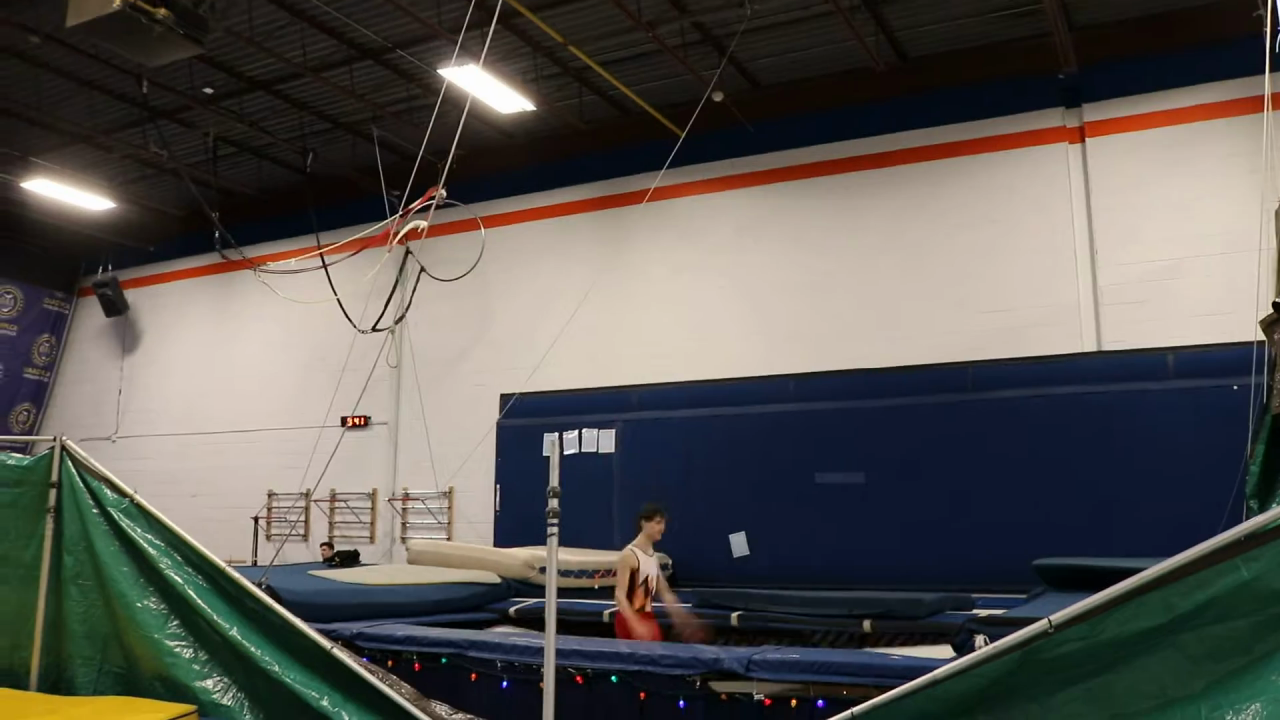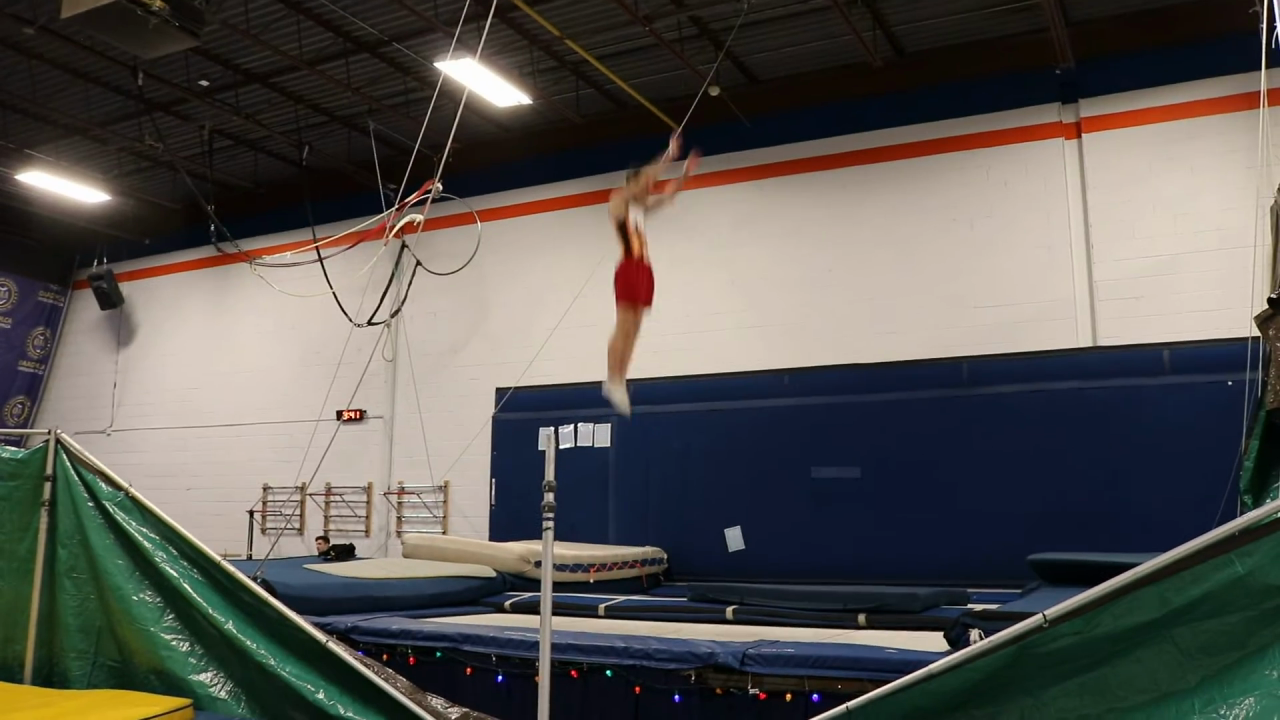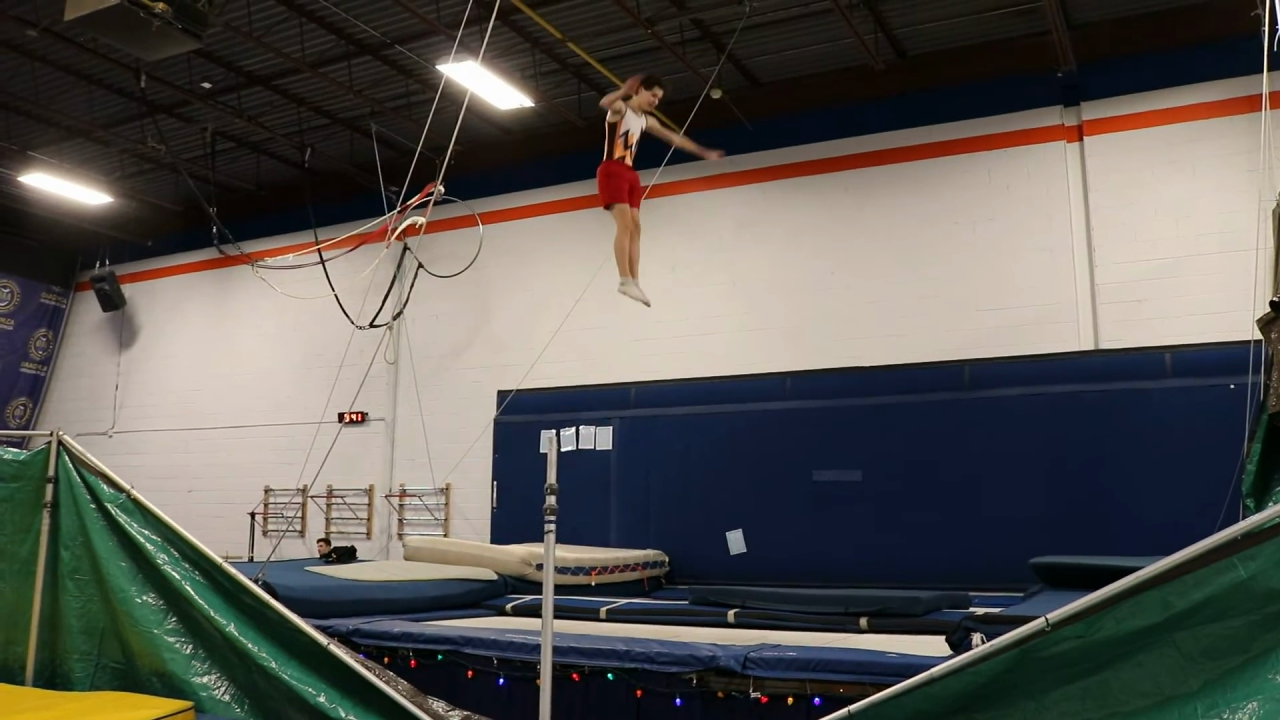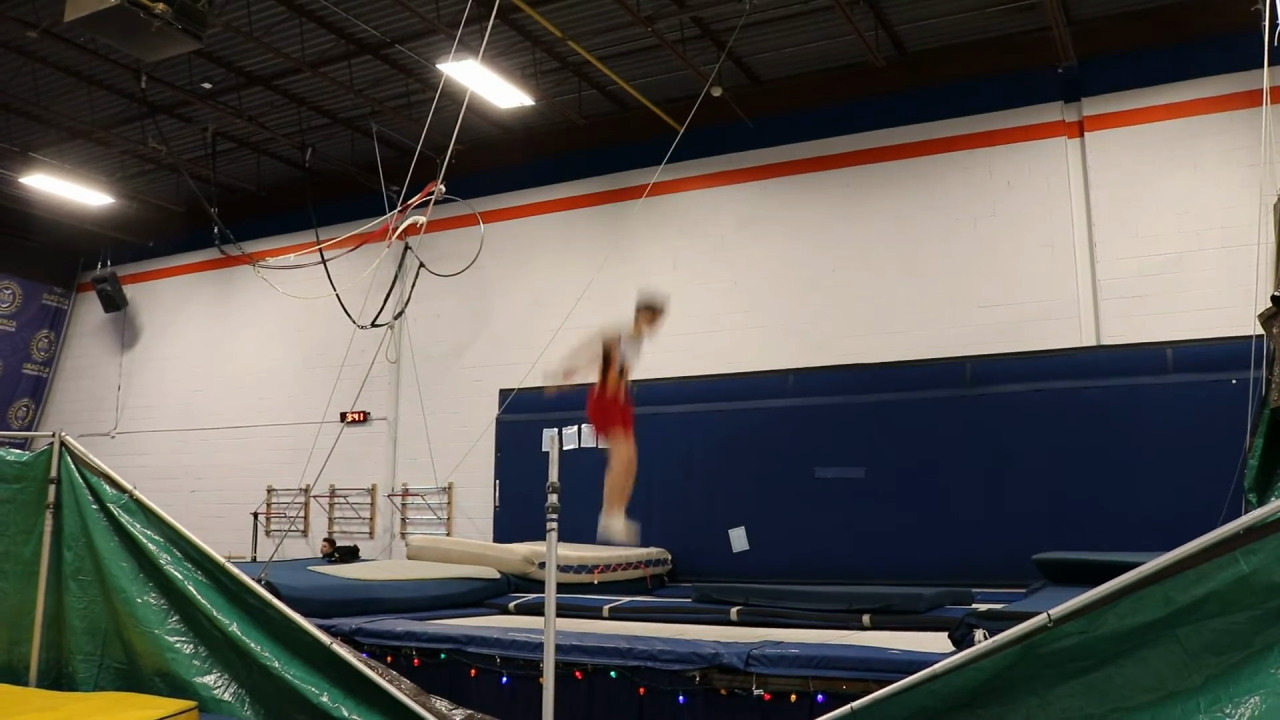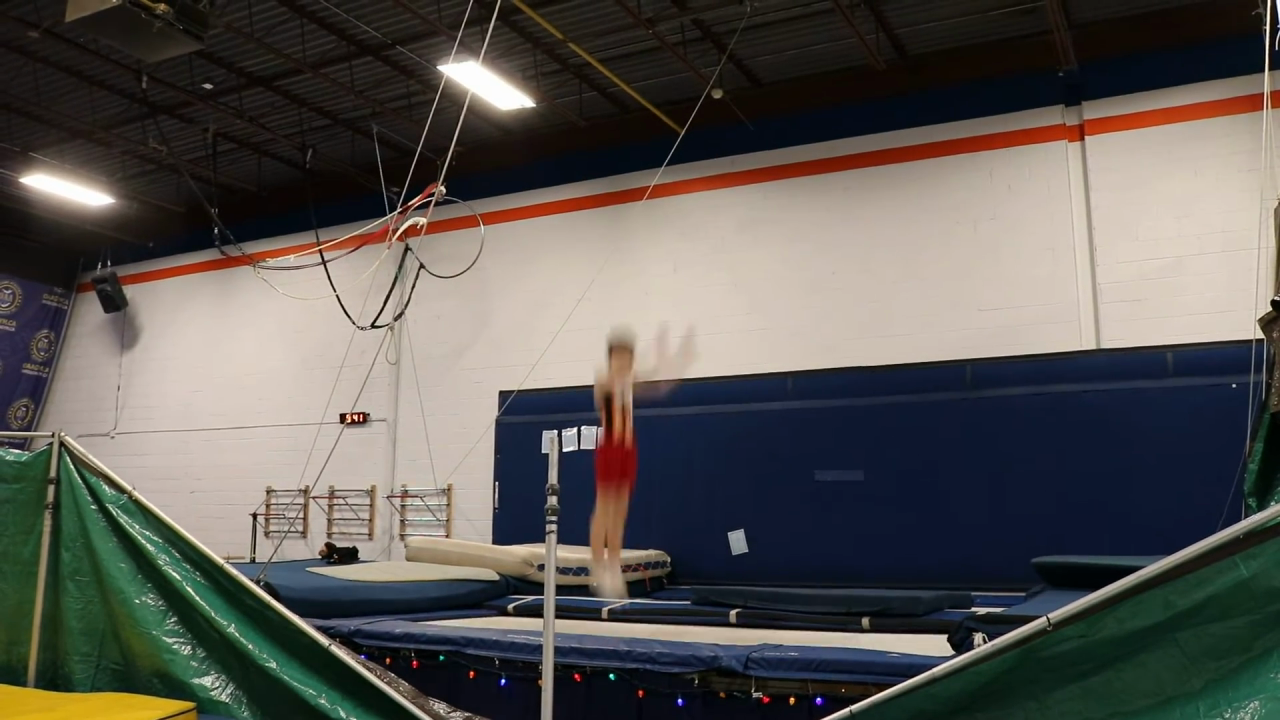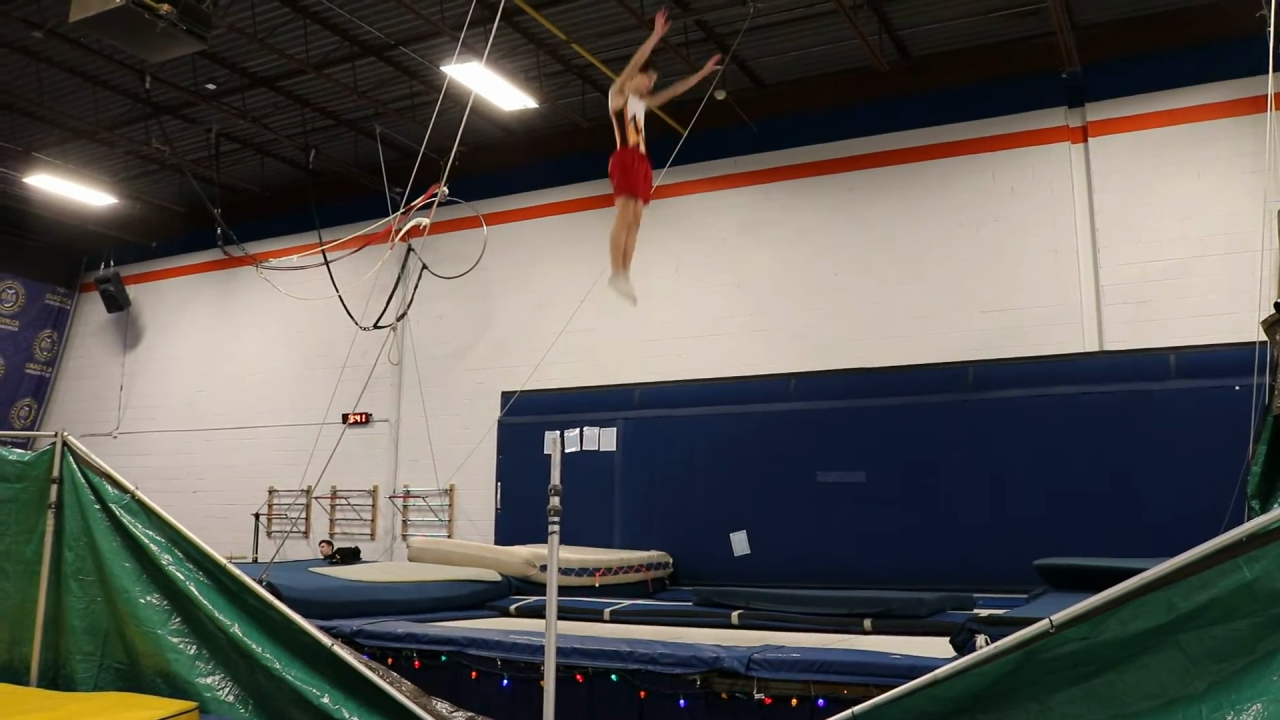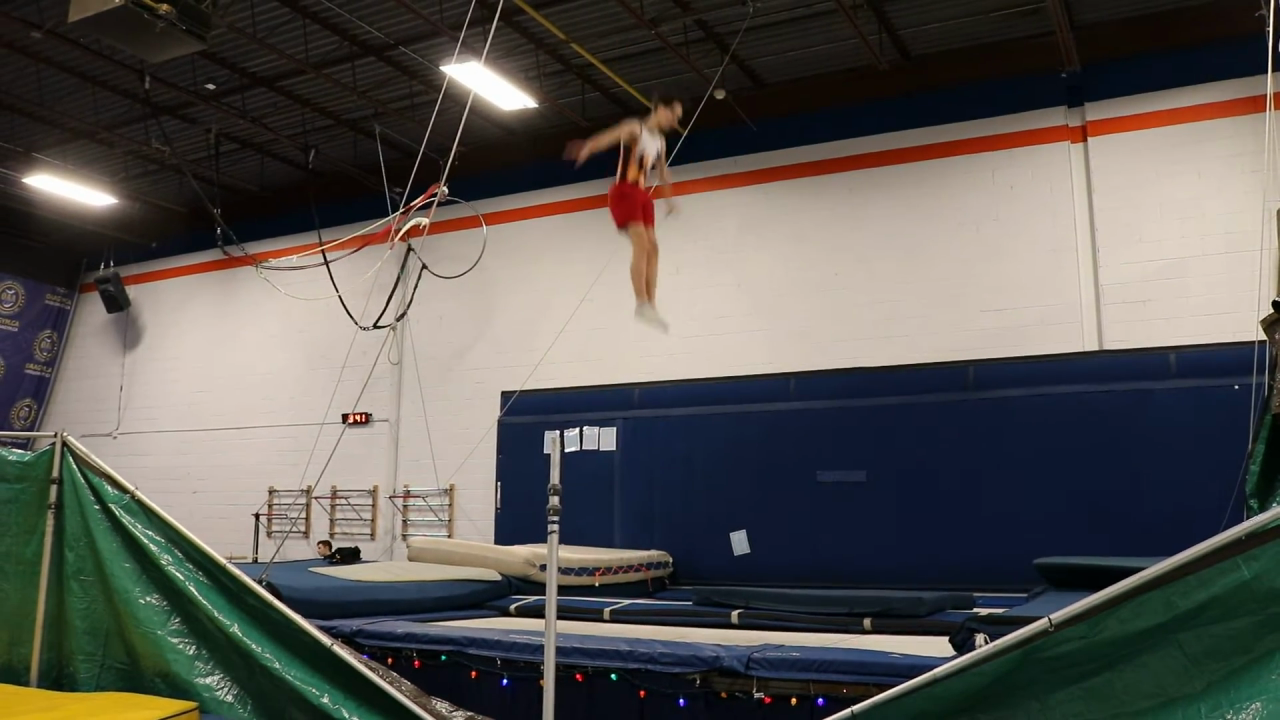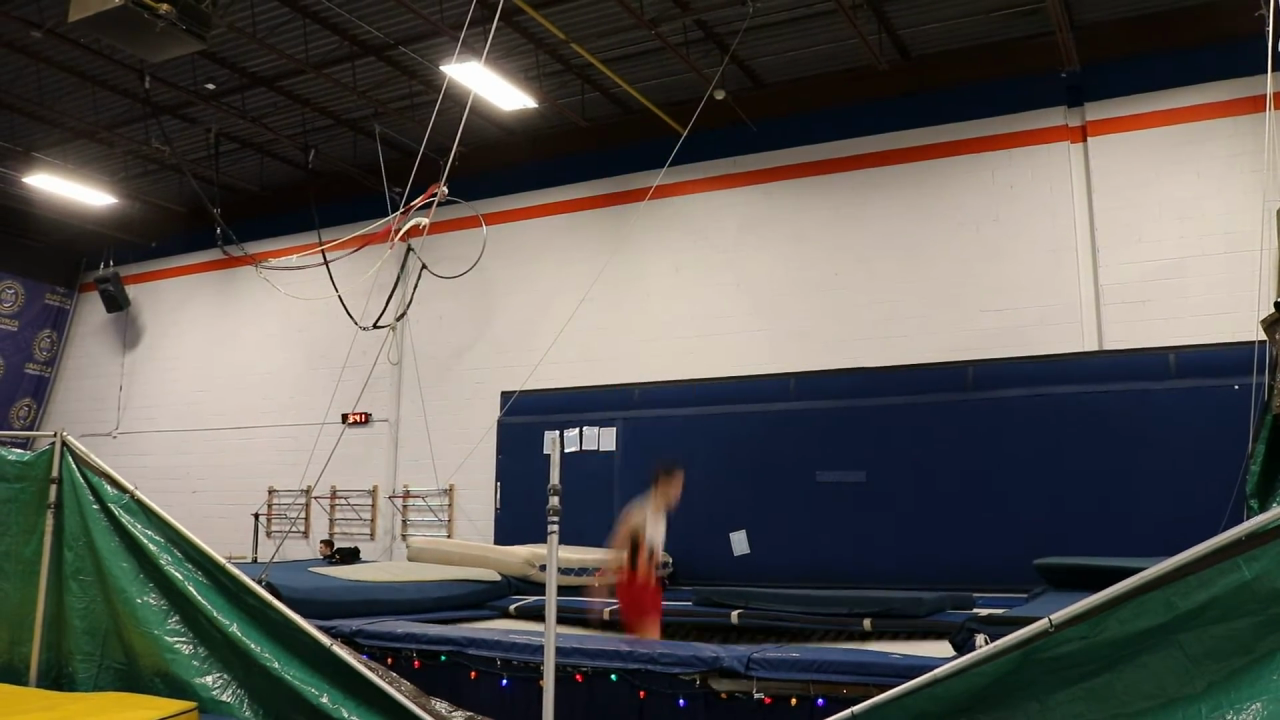
dt=0.5s
person 1, frame 1
left shoulder: (653, 556)
right shoulder: (629, 556)
left elbow: (664, 590)
right elbow: (620, 595)
left wrist: (682, 617)
right wrist: (636, 624)
left hip: (646, 616)
right hip: (631, 619)
person 1, frame 2
left shoulder: (639, 208)
right shoulder: (618, 203)
left elbow: (666, 195)
right elbow: (640, 181)
left wrist: (686, 173)
right wrist: (669, 158)
left hip: (643, 272)
right hip: (630, 270)
left knee: (632, 330)
right knee: (623, 328)
left ankle: (620, 383)
right ankle: (612, 381)
person 1, frame 3
left shoulder: (646, 121)
right shoulder: (619, 109)
left elbow: (674, 138)
right elbow: (606, 101)
left wrist: (705, 153)
right wrist: (625, 89)
left hip: (628, 172)
right hip: (612, 170)
left knee: (634, 227)
right knee: (625, 225)
left ankle: (634, 282)
right ankle: (626, 281)
person 1, frame 4
left shoulder: (638, 339)
right shoulder: (614, 336)
right elbow: (581, 355)
right wrist: (561, 373)
left hip: (619, 402)
right hip: (603, 401)
left knee: (630, 461)
right knee: (623, 455)
left ankle: (618, 519)
right ankle: (611, 516)
person 1, frame 5
left shoulder: (627, 380)
right shoulder: (605, 379)
left elbow: (659, 383)
left wrist: (681, 356)
right wrist: (660, 356)
left hip: (626, 451)
right hip: (610, 450)
left knee: (619, 510)
right knee: (605, 507)
left ankle: (613, 569)
right ankle: (600, 570)
person 1, frame 6
left shoulder: (641, 104)
right shoulder: (618, 94)
left elbow: (672, 92)
right elbow: (633, 65)
left wrist: (703, 73)
right wrist: (657, 34)
left hip: (641, 162)
right hip: (625, 160)
left knee: (633, 222)
right knee: (623, 219)
left ankle: (623, 275)
right ankle: (617, 273)
person 1, frame 7
left shoulder: (660, 141)
right shoulder: (635, 129)
left elbow: (662, 170)
right elbow: (608, 137)
left wrist: (668, 196)
right wrist: (586, 147)
left hip: (642, 196)
right hip: (625, 194)
left knee: (652, 249)
right knee: (643, 247)
left ankle: (650, 306)
right ankle: (643, 306)
person 1, frame 8
left shoulder: (662, 516)
right shoulder: (638, 517)
right elbow: (614, 551)
left hip: (649, 586)
right hip: (633, 588)
left knee: (652, 641)
